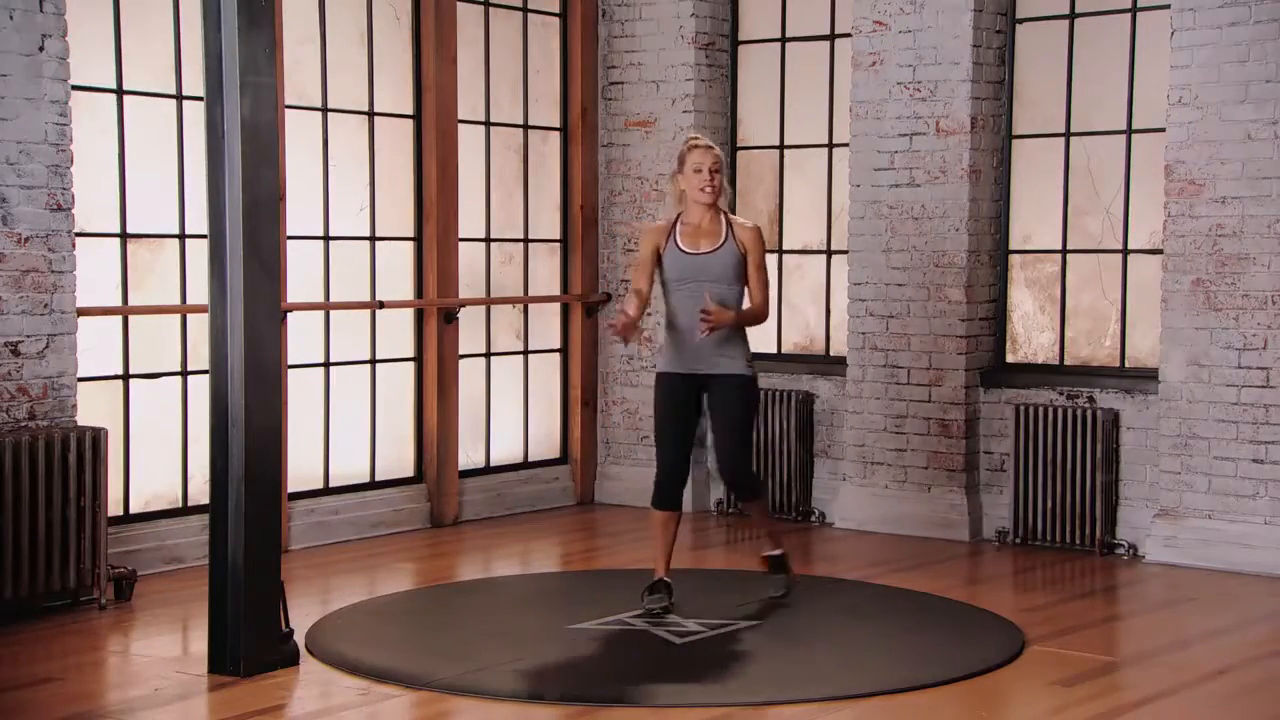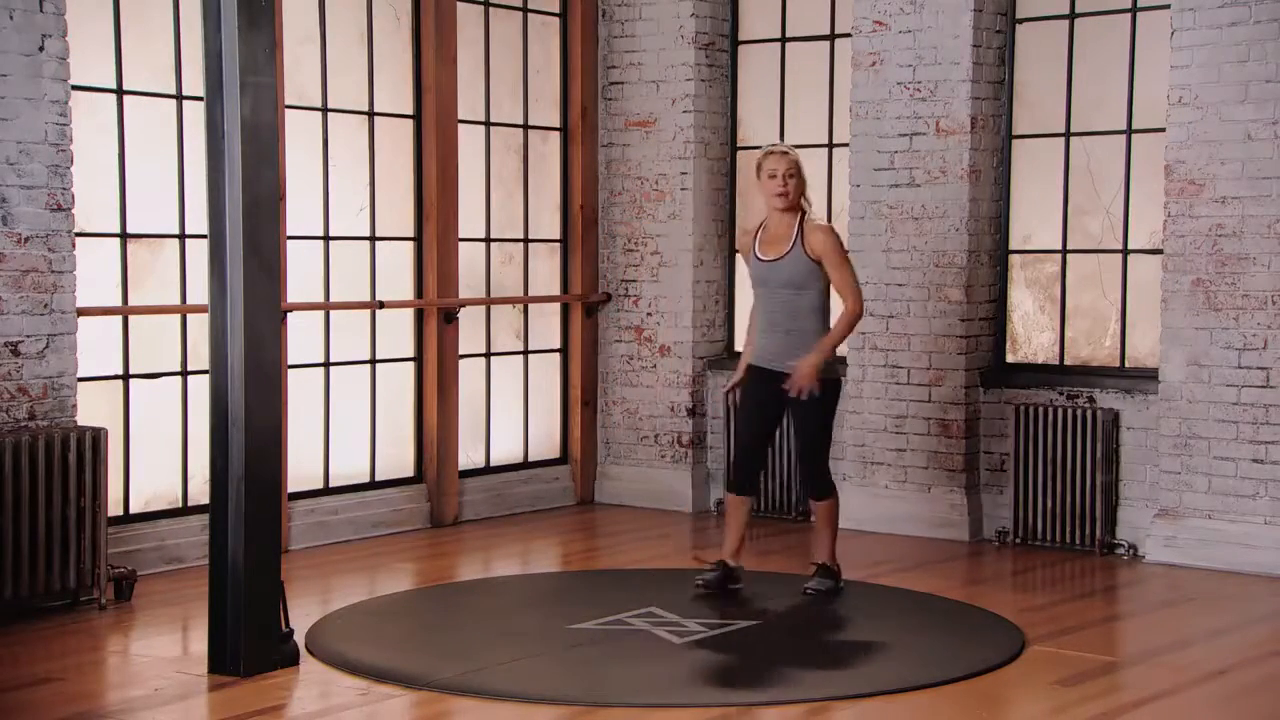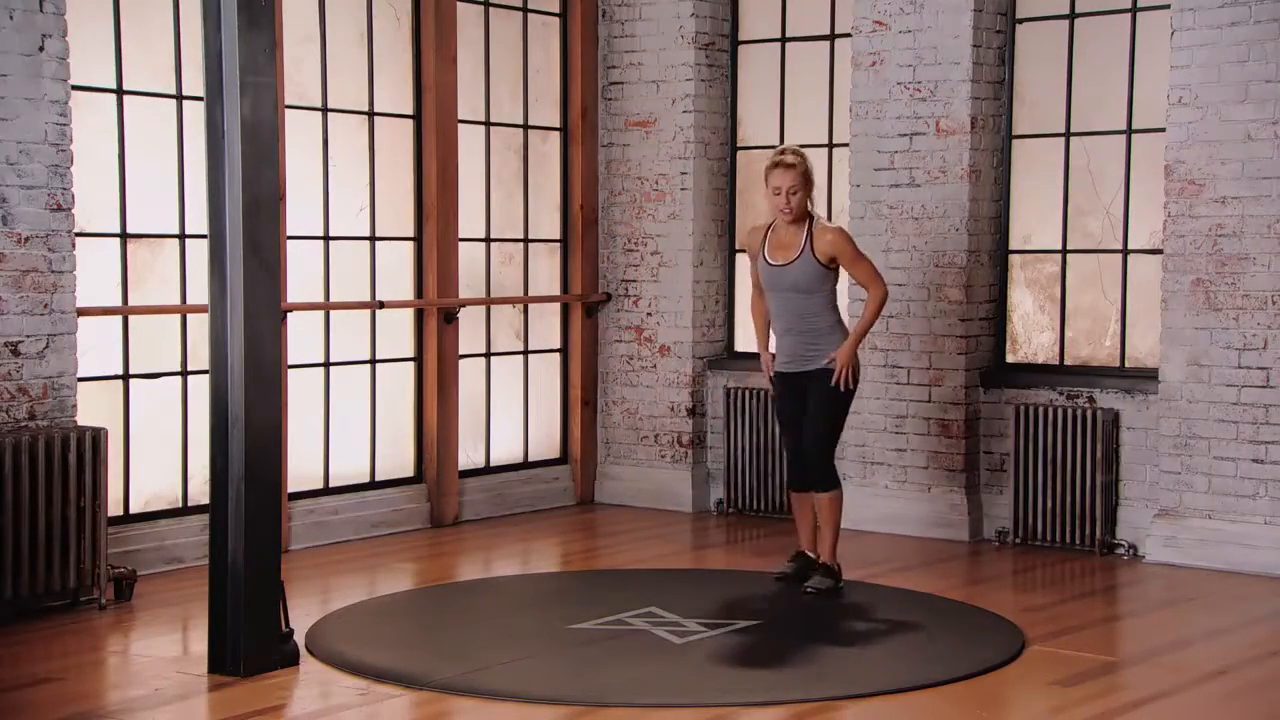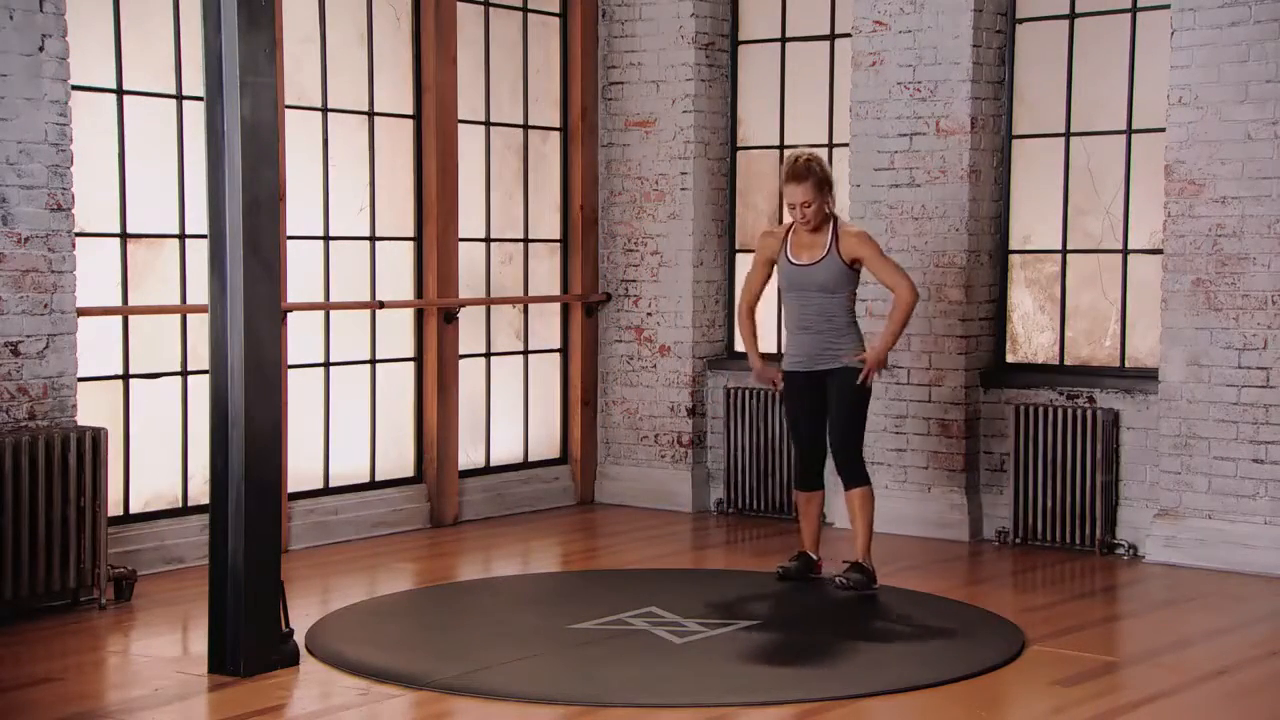
dt=0.5s
person 1, frame 1
left shoulder: (745, 234)
right shoulder: (659, 235)
left elbow: (760, 308)
right elbow: (637, 291)
left wrist: (730, 317)
right wrist: (628, 318)
left hip: (731, 367)
right hip: (677, 368)
left knee: (735, 470)
right knee: (670, 474)
left ankle: (774, 551)
right ankle: (660, 578)
person 1, frame 2
left shoulder: (819, 236)
right shoulder: (748, 240)
left elbow: (853, 305)
left wrist: (816, 358)
right wrist: (743, 366)
left hip: (813, 371)
right hip: (764, 368)
left knee: (812, 467)
right knee: (744, 462)
left ankle: (825, 564)
right ankle: (729, 562)
person 1, frame 3
left shoulder: (829, 239)
right shoulder: (757, 240)
left elbow: (877, 290)
left wrist: (851, 345)
right wrist: (764, 350)
left hip: (830, 365)
right hip: (788, 368)
left knee: (819, 458)
right knee: (797, 462)
left ankle: (829, 563)
right ankle: (806, 552)
person 1, frame 4
left shoulder: (851, 239)
right shoulder: (773, 242)
left elbow: (906, 292)
right elbow: (746, 303)
left wrist: (881, 348)
right wrist: (755, 357)
left hip: (847, 365)
right hip: (798, 367)
left knee: (846, 453)
right knee: (806, 460)
left ankle: (863, 562)
right ankle: (808, 554)
